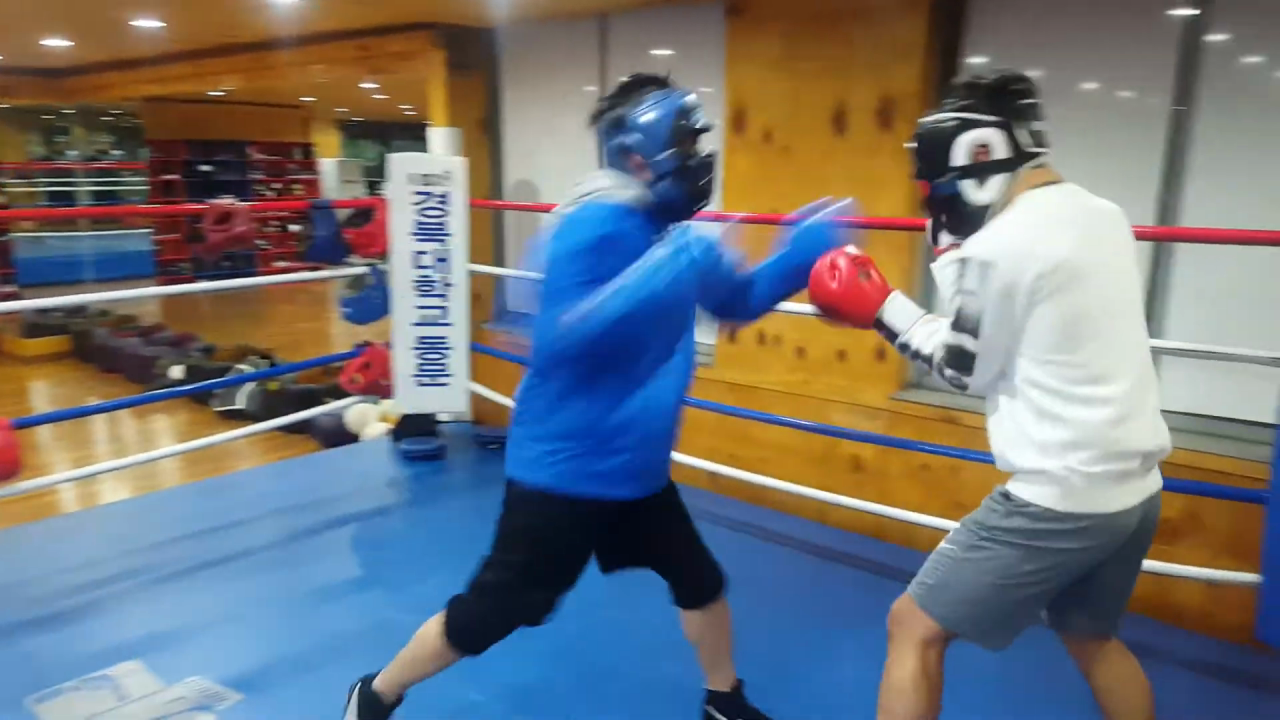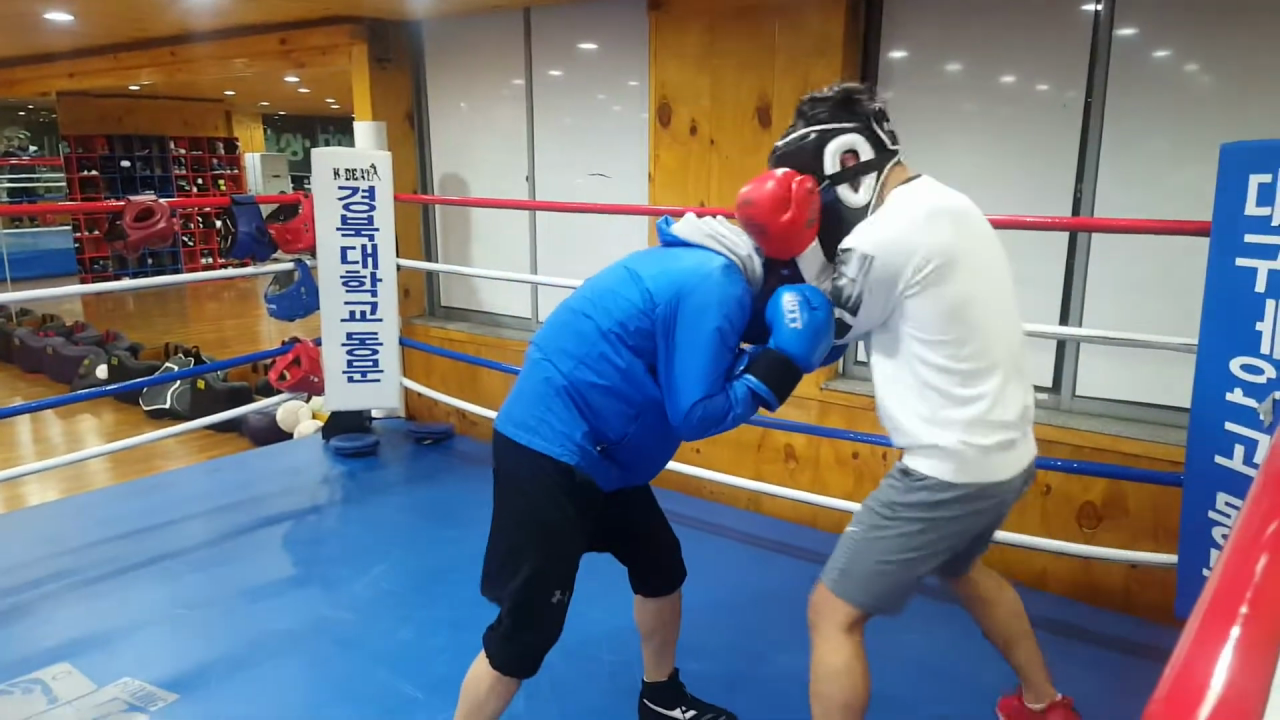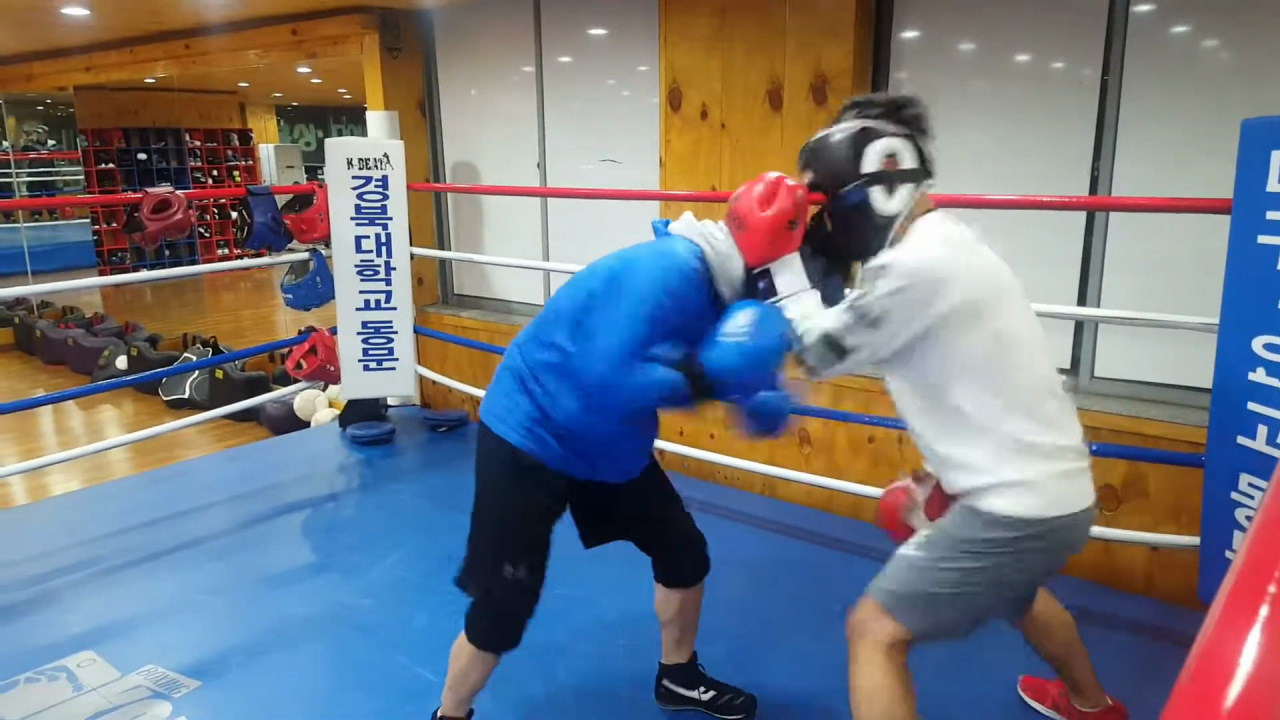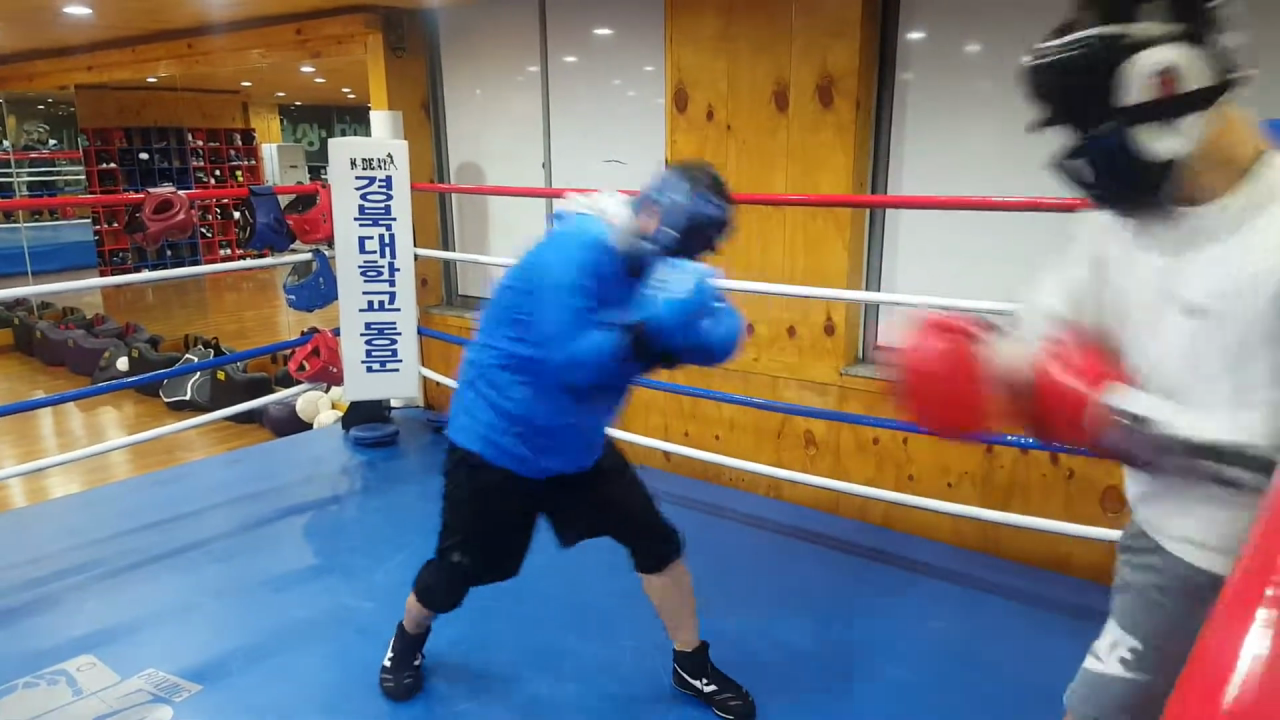
dt=0.7s
person 1, frame 1
left shoulder: (998, 247)
right shoulder: (1103, 218)
left elbow: (967, 369)
left wrist: (881, 306)
right wrist: (954, 249)
left hip: (1056, 499)
right hip: (1133, 492)
left knee: (915, 629)
right knee: (1092, 638)
person 1, frame 2
left shoulder: (883, 240)
right shoulder: (950, 207)
right wrist: (807, 245)
left hip: (949, 469)
right hip: (1004, 453)
left knee: (832, 613)
right knee: (960, 569)
person 1, frame 3
left shoulder: (919, 264)
right shoulder: (946, 247)
left elbow: (820, 352)
right wrist: (932, 481)
left hip: (1018, 506)
right hip: (1055, 491)
left knee: (874, 631)
right knee: (1015, 591)
person 1, frame 4
right shoulder: (1129, 210)
right elbow: (1052, 323)
left wrist: (1118, 414)
right wrist: (980, 357)
left hip: (1214, 551)
right hip: (1161, 522)
person 2, frame 1
left shoulder: (670, 232)
right shoulder: (597, 229)
left elbow: (736, 299)
right elbow: (570, 340)
left wrist: (802, 253)
right wrist: (660, 276)
left hip: (632, 467)
right hip: (569, 471)
left knee: (701, 581)
right knee: (490, 615)
person 2, frame 2
left shoulder: (700, 267)
right shoulder: (716, 286)
left elbow: (692, 379)
right elbow: (694, 413)
left wrist: (774, 357)
right wrist: (783, 364)
left hip: (594, 451)
right hip: (548, 451)
left knee: (660, 564)
right knee: (527, 626)
person 2, frame 3
left shoulder: (711, 281)
right shoulder: (673, 270)
right elbow: (605, 381)
left wrist: (759, 401)
right wrist: (704, 374)
left hip: (606, 443)
right hip: (529, 438)
left knee: (685, 553)
right knee: (504, 605)
person 2, frame 4
left shoulder: (623, 260)
right shoulder: (590, 251)
left elbow: (614, 350)
right elbow: (567, 360)
left wrist: (689, 340)
right wrist: (654, 329)
left hip: (576, 439)
right hip: (499, 440)
left knee: (655, 542)
right knee: (456, 572)
left ankle: (692, 665)
right ankle: (406, 641)
